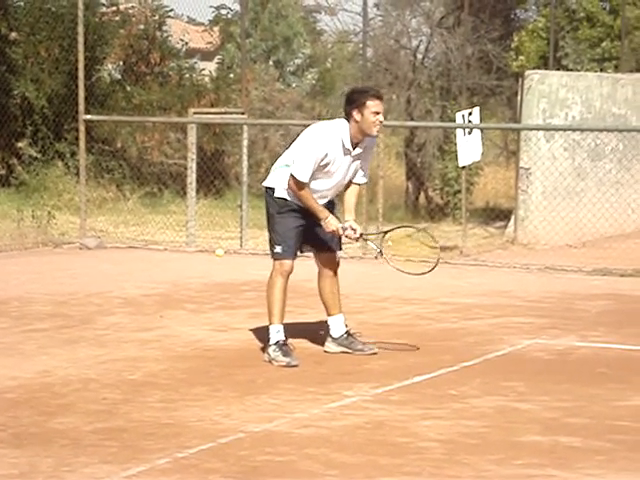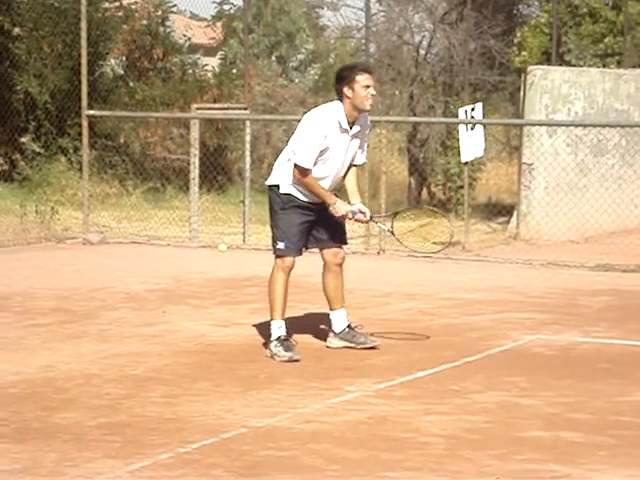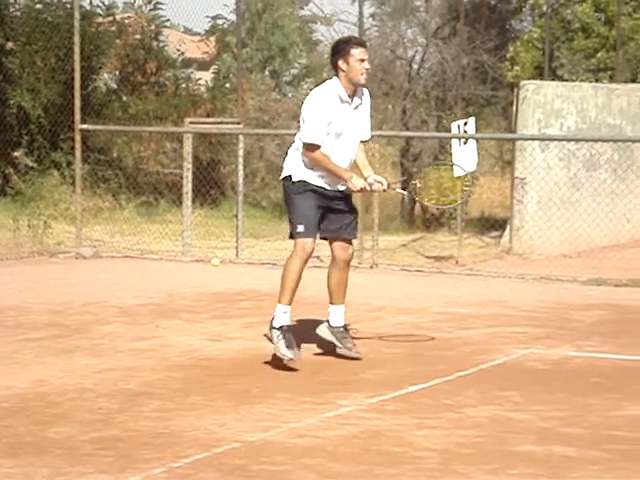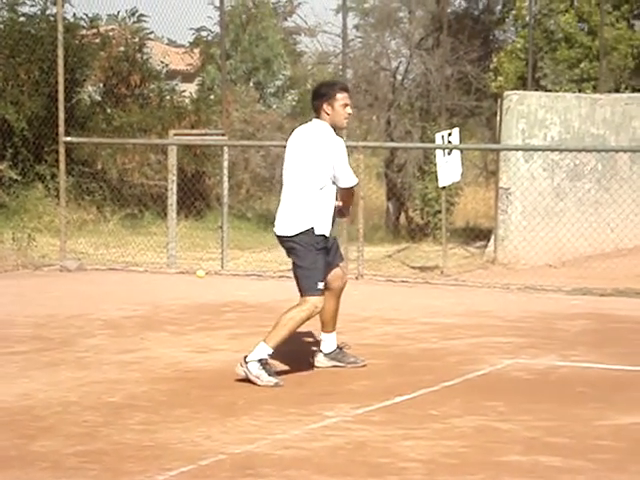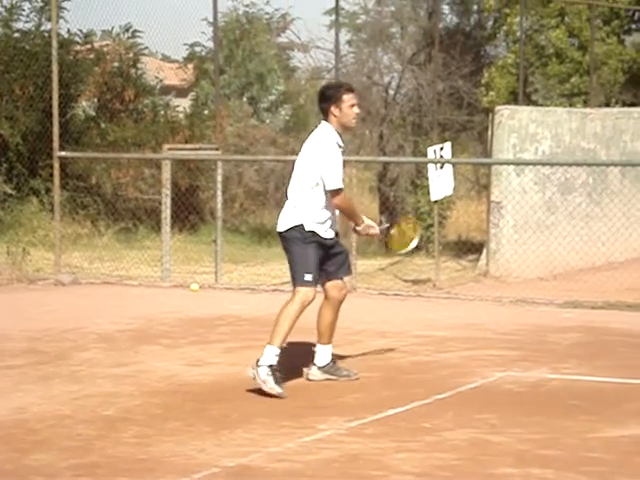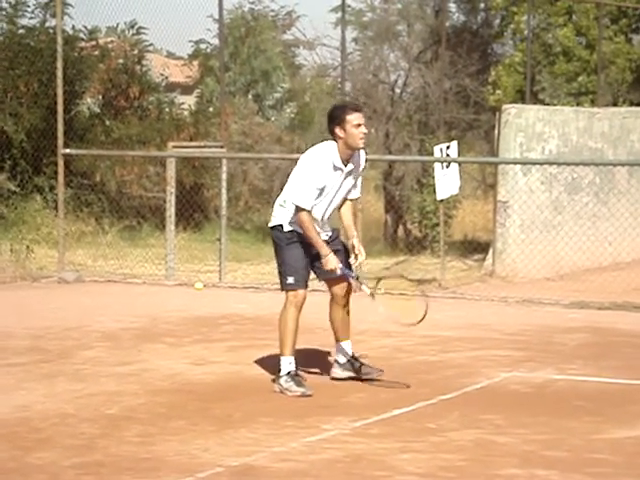
dt=0.5s
person 1, frame 1
left shoulder: (369, 142)
right shoulder: (321, 137)
left elbow: (354, 182)
right elbow: (296, 185)
left wrist: (349, 218)
right wrist: (325, 217)
left hip: (321, 200)
right hip: (285, 196)
left knee: (330, 263)
right knee: (283, 265)
left ankle: (337, 334)
right ankle: (276, 342)
person 1, frame 2
left shoulder: (363, 122)
right shoulder: (318, 121)
left elbow: (352, 165)
right elbow: (300, 173)
left wrist: (355, 201)
right wrist: (333, 202)
left hip: (323, 197)
right hip: (289, 192)
left knee: (334, 259)
right knee: (285, 262)
left ankle: (340, 329)
right ankle: (277, 337)
person 1, frame 3
left shoulder: (363, 97)
right shoulder: (320, 99)
right elbow: (310, 151)
left wrist: (368, 173)
right wrist: (349, 177)
left hip: (336, 187)
right hip: (304, 181)
left knee: (343, 253)
right knee: (304, 247)
left ankle: (335, 325)
right ankle: (280, 324)
person 1, frame 4
left shoulder: (300, 133)
right shoulder: (333, 143)
right elbow: (348, 191)
left wrist: (332, 206)
right wrist: (343, 210)
left hip: (311, 226)
right hip: (305, 230)
left knee: (337, 281)
right knee: (312, 303)
left ankle: (328, 350)
right ankle: (255, 360)
person 1, frame 5
left shoulder: (329, 139)
right shoulder: (324, 143)
right elbow: (335, 196)
left wrist: (357, 220)
right wrist: (360, 221)
left hip: (321, 229)
right hip: (301, 227)
left knee: (336, 292)
right knee: (304, 294)
left ankle: (322, 362)
right ankle: (266, 364)
person 1, frame 6
left shoulder: (358, 159)
right shoulder: (315, 161)
left elbow: (348, 200)
right elbow: (301, 214)
left wrist: (353, 239)
right wrist: (326, 254)
left hip: (321, 230)
right hip: (290, 229)
left knee: (342, 289)
right knee: (296, 296)
left ankle: (345, 360)
right ankle: (286, 373)
